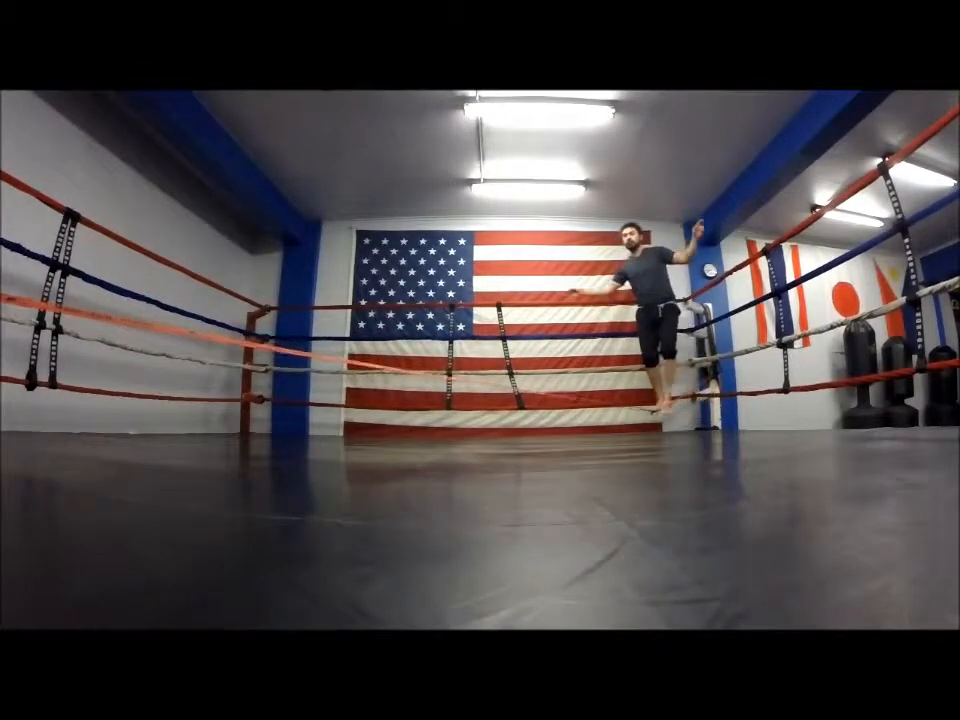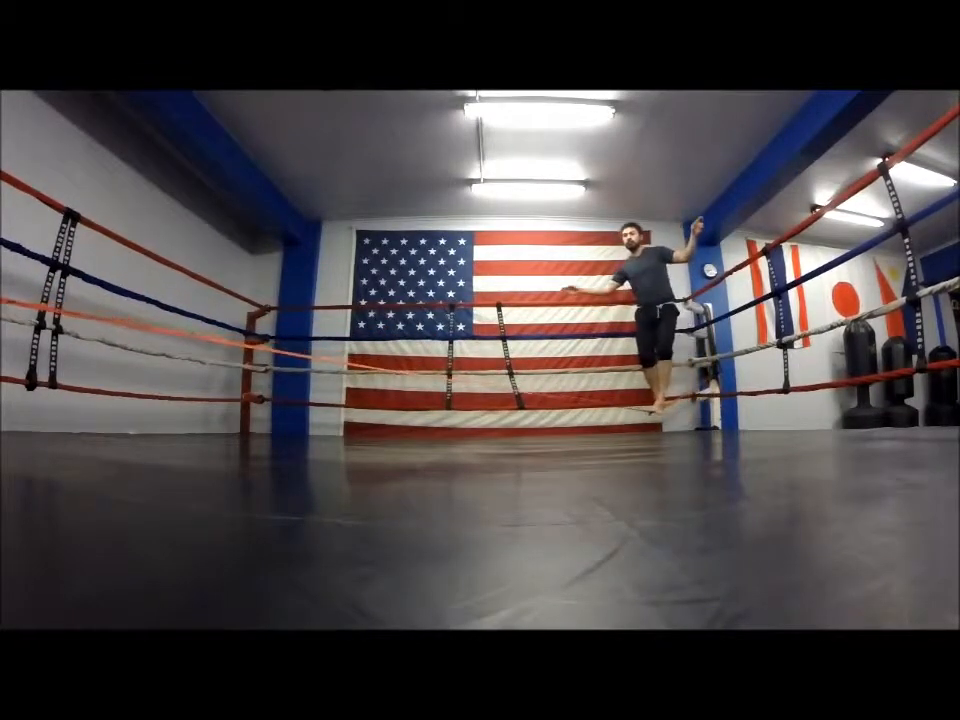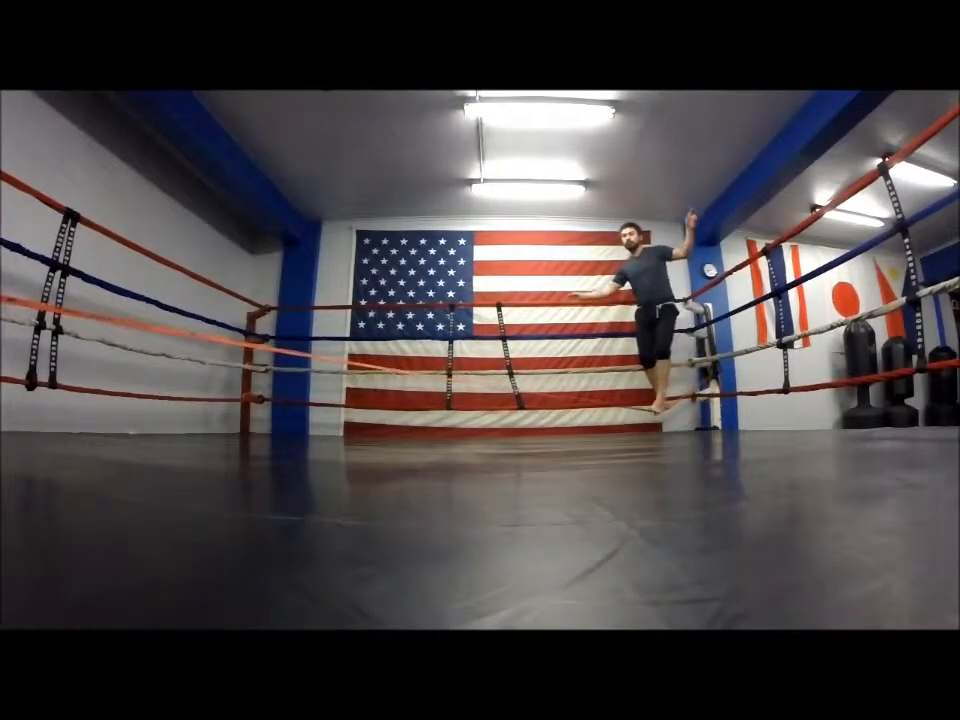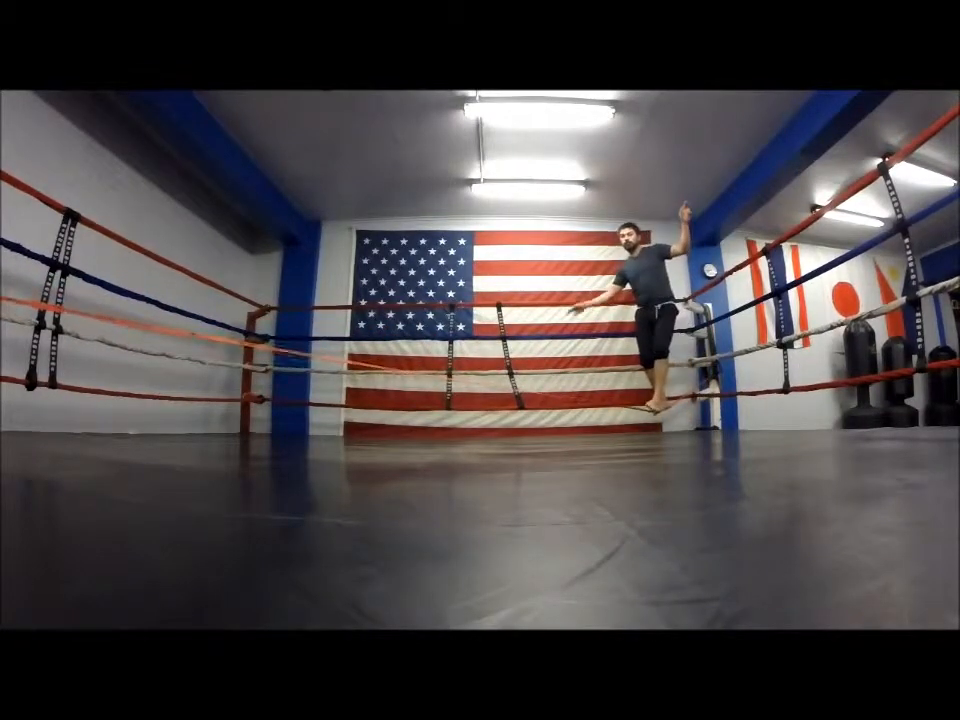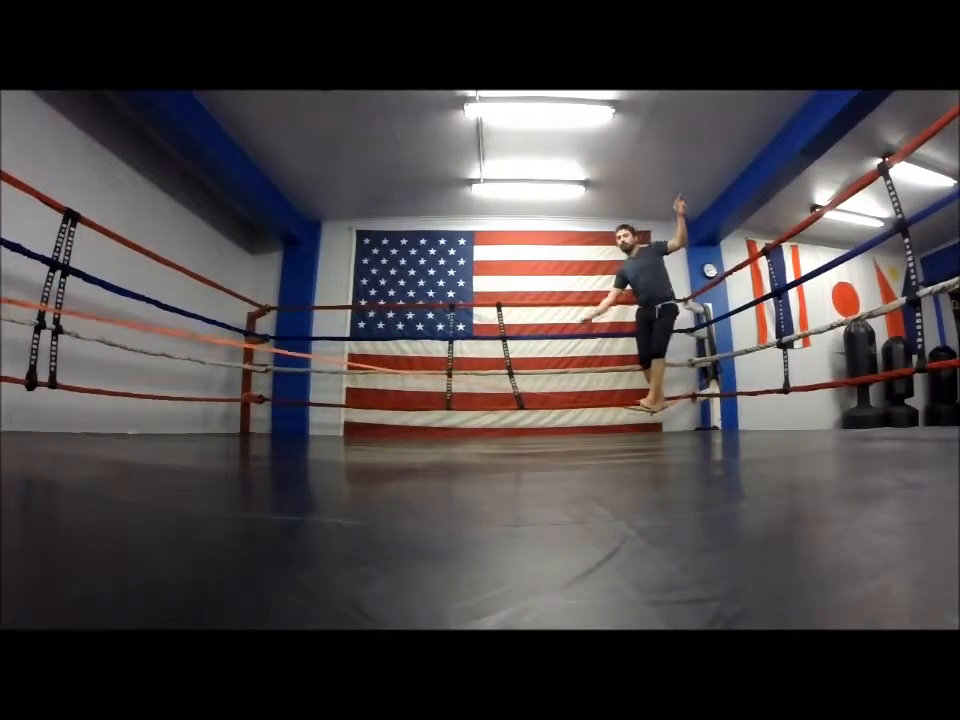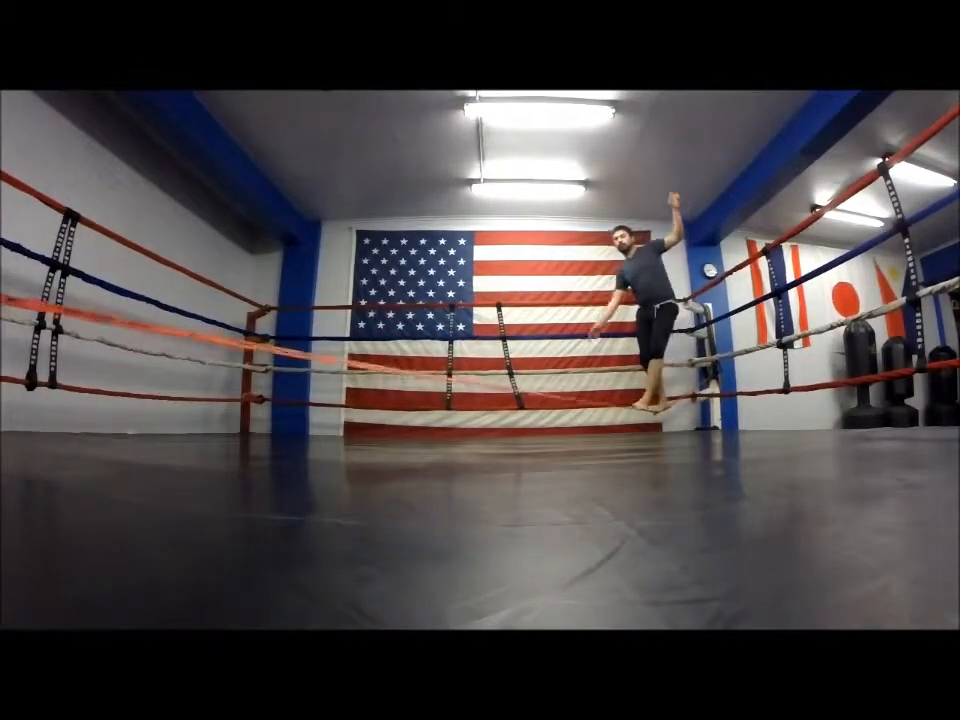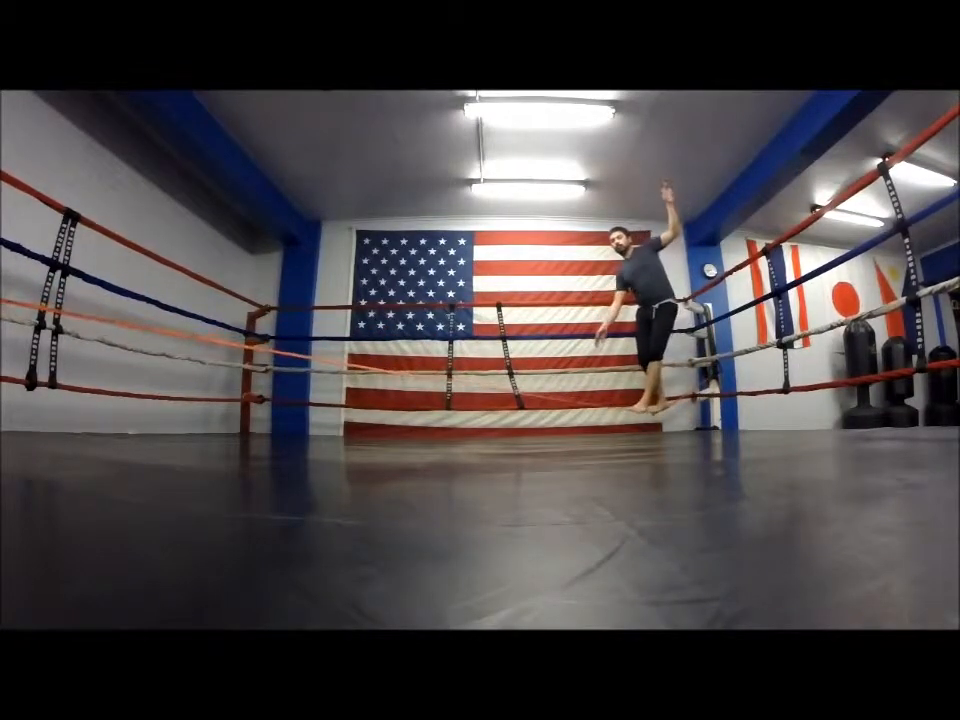
dt=0.1s
person 1, frame 1
left shoulder: (657, 252)
right shoulder: (626, 267)
left elbow: (685, 258)
right elbow: (608, 289)
left wrist: (695, 239)
right wrist: (583, 291)
left hip: (666, 308)
right hip: (645, 312)
left knee: (668, 349)
right knee: (649, 356)
left ankle: (667, 398)
right ankle: (661, 399)
person 1, frame 2
left shoulder: (657, 252)
right shoulder: (626, 267)
left elbow: (685, 257)
right elbow: (607, 287)
left wrist: (694, 236)
right wrist: (581, 289)
left hip: (665, 308)
right hip: (644, 312)
left knee: (664, 350)
right knee: (645, 356)
left ankle: (661, 399)
right ankle: (658, 399)
person 1, frame 3
left shoulder: (657, 252)
right shoulder: (626, 268)
left elbow: (684, 252)
right elbow: (608, 290)
left wrist: (690, 230)
right wrist: (584, 295)
left hip: (665, 308)
right hip: (644, 313)
left knee: (662, 349)
right knee: (646, 357)
left ankle: (660, 398)
right ankle: (662, 400)
person 1, frame 4
left shoulder: (655, 251)
right shoulder: (625, 268)
left elbow: (682, 249)
right elbow: (609, 293)
left wrist: (684, 223)
right wrist: (587, 304)
left hip: (665, 308)
right hip: (644, 312)
left knee: (660, 349)
right knee: (646, 357)
left ankle: (656, 397)
right ankle: (662, 400)
person 1, frame 5
left shoulder: (653, 250)
right shoulder: (624, 270)
left elbow: (680, 242)
right elbow: (611, 297)
left wrist: (680, 215)
right wrist: (593, 313)
left hip: (665, 307)
right hip: (644, 312)
left knee: (658, 349)
right knee: (645, 357)
left ankle: (652, 397)
right ankle: (659, 399)
person 1, frame 6
left shoulder: (650, 249)
right shoulder: (623, 271)
left elbow: (677, 237)
right elbow: (615, 300)
left wrist: (675, 210)
right wrist: (601, 321)
left hip: (665, 306)
right hip: (644, 311)
left knee: (655, 351)
right knee: (646, 356)
left ankle: (646, 399)
right ankle: (662, 400)
person 1, frame 7
left shoulder: (648, 248)
right shoulder: (623, 272)
left elbow: (674, 232)
right elbow: (617, 302)
left wrist: (669, 203)
right wrist: (606, 324)
left hip: (665, 306)
right hip: (645, 311)
left knee: (655, 352)
right knee: (644, 357)
left ankle: (645, 401)
right ankle: (661, 400)
